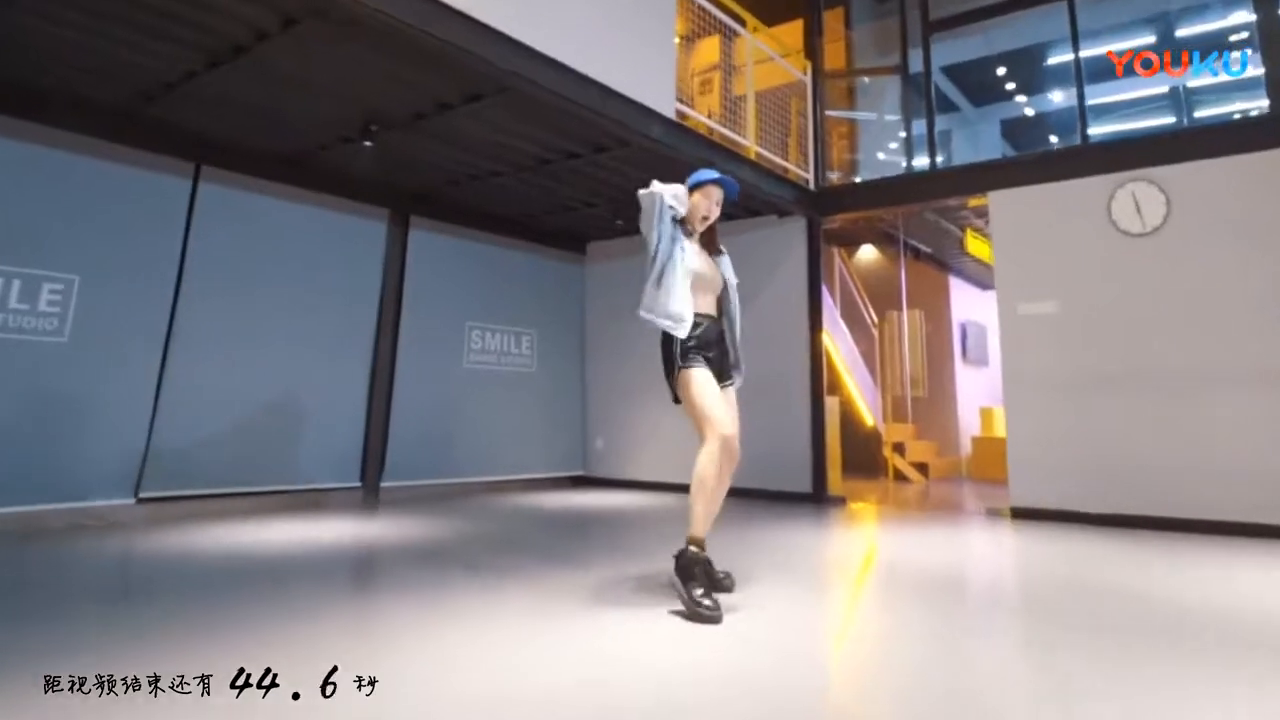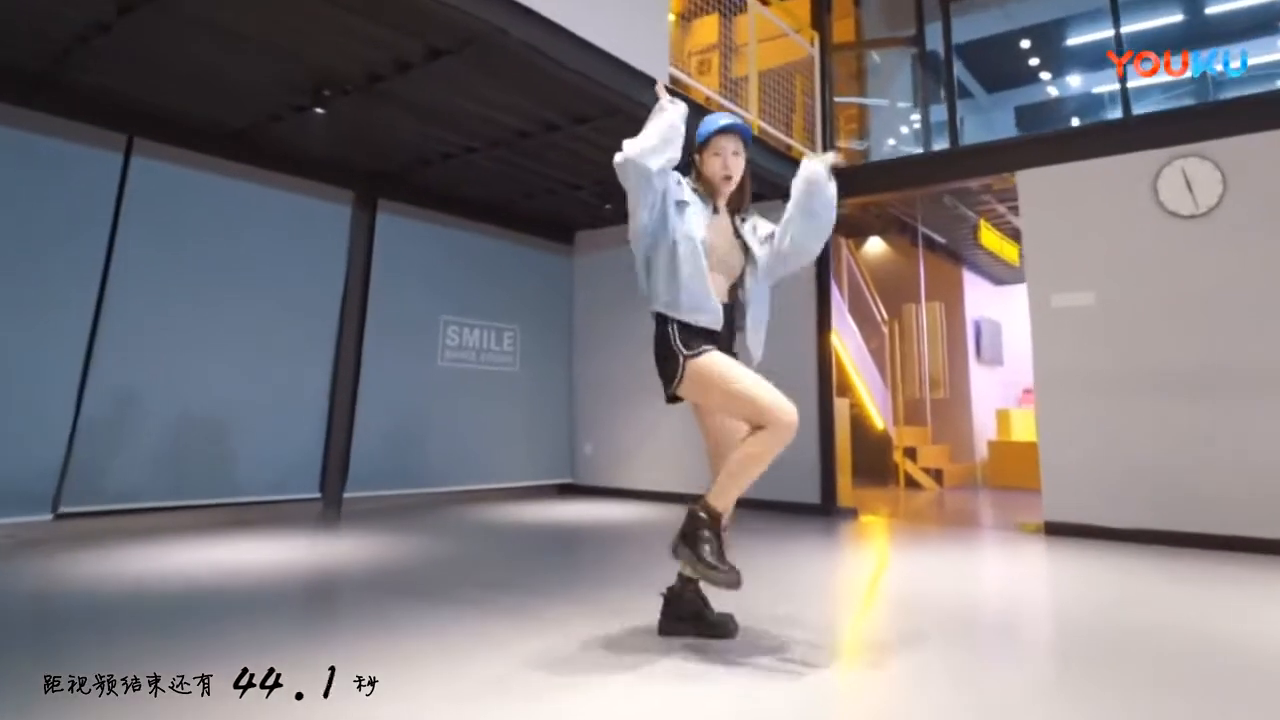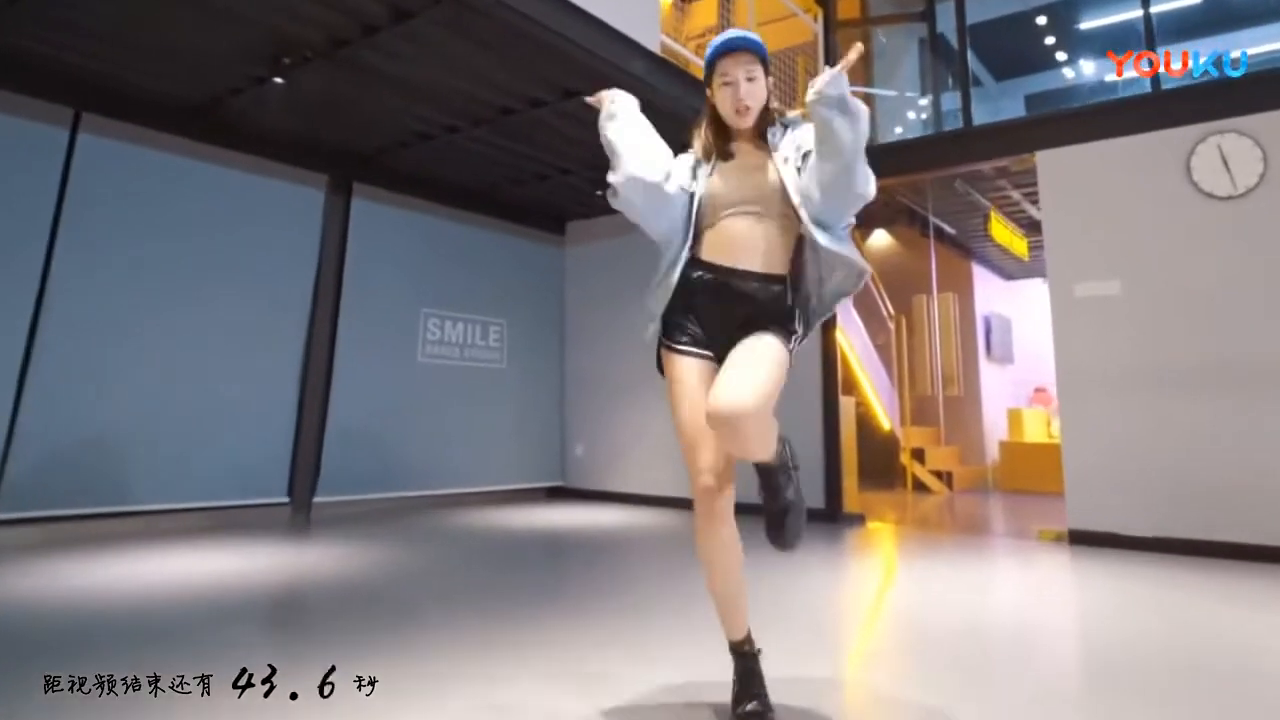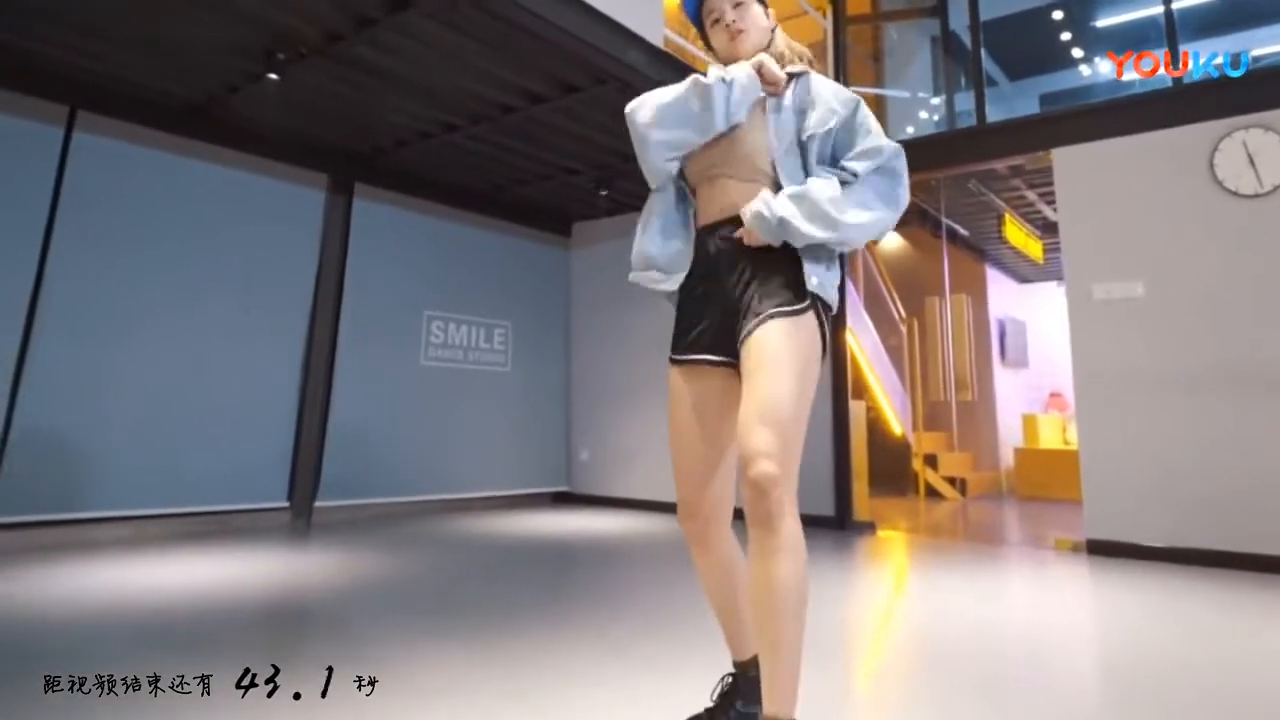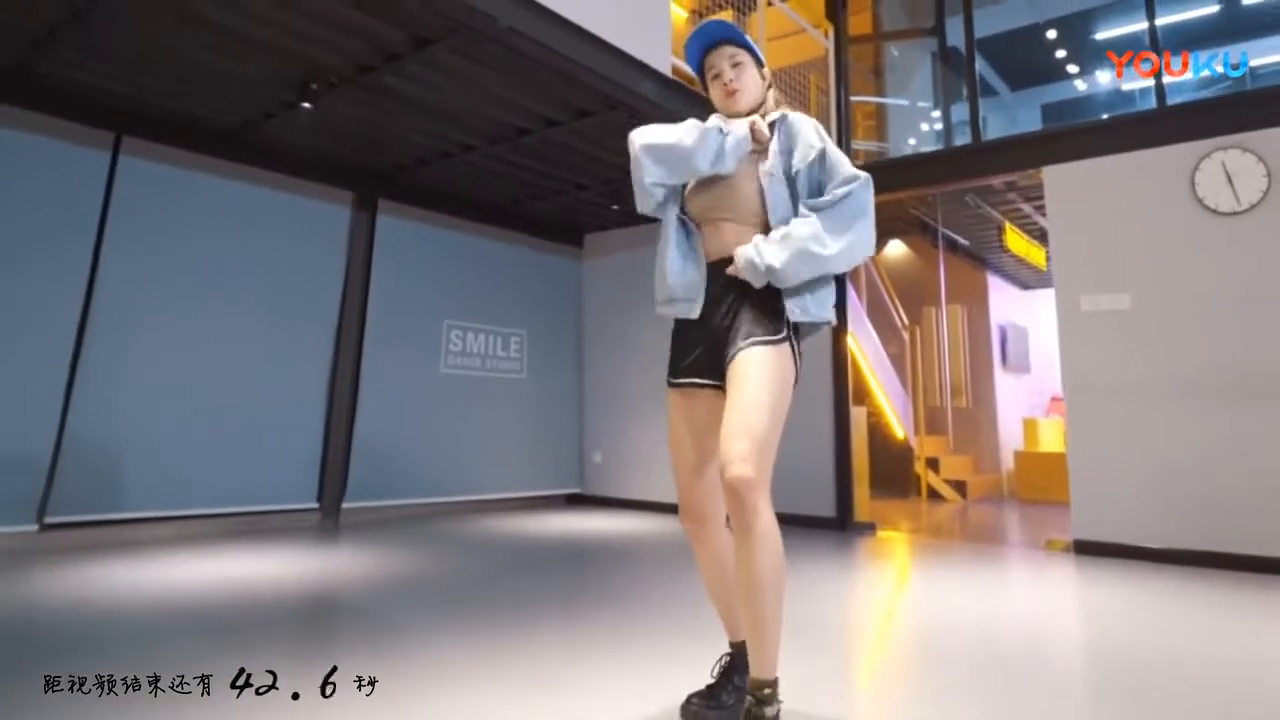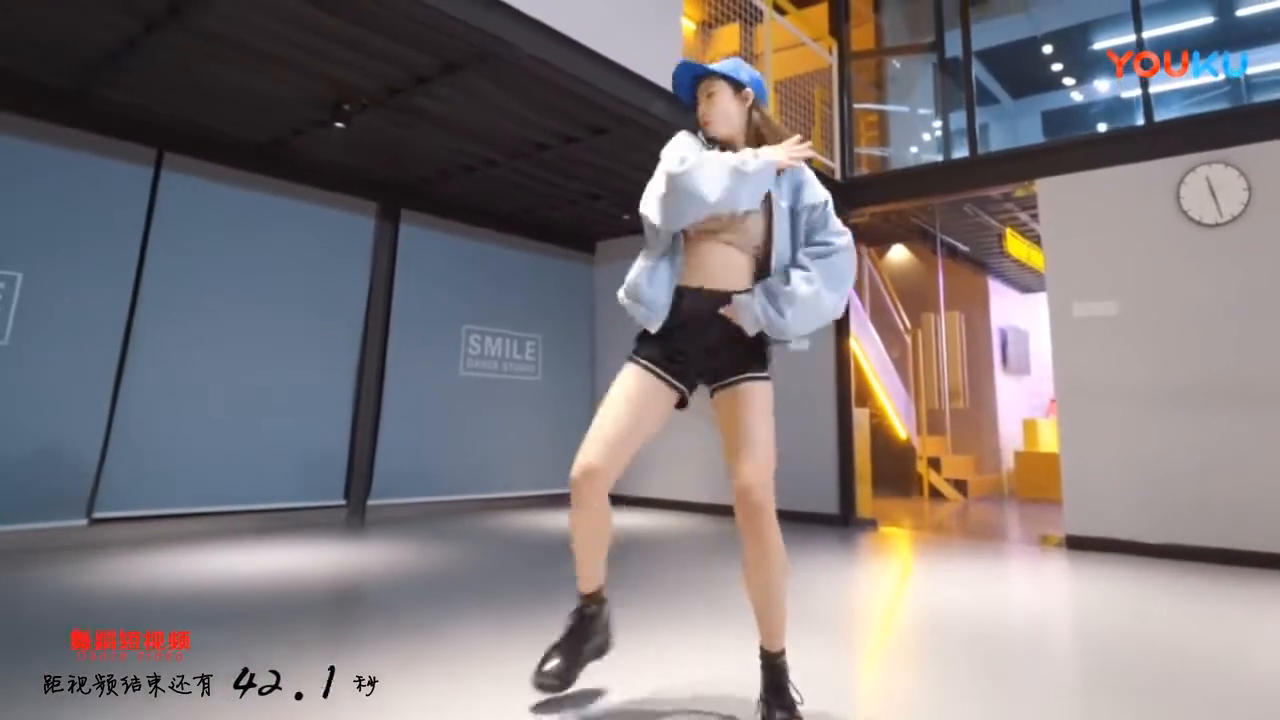
dt=0.5s
person 1, frame 1
left shoulder: (717, 255)
right shoulder: (670, 239)
left wrist: (732, 364)
left hip: (717, 349)
right hip: (687, 345)
left knee: (728, 453)
right knee: (722, 435)
right ankle: (691, 563)
person 1, frame 2
left shoulder: (746, 228)
right shoulder: (675, 199)
left elbow: (794, 247)
right elbow: (636, 163)
left wrist: (814, 179)
right wrist: (669, 114)
left hip: (718, 341)
right hip: (683, 335)
left knee: (733, 470)
right knee: (781, 418)
left ankle: (685, 596)
right ankle: (701, 525)
person 1, frame 3
left shoulder: (803, 144)
right shoulder: (696, 162)
left elbow: (847, 185)
right elbow: (648, 201)
left wrist: (832, 102)
right wrist: (626, 120)
left hip: (767, 313)
right hip: (695, 311)
left knee: (733, 410)
right knee: (708, 482)
left ankle: (774, 457)
right ankle: (746, 664)
person 1, frame 4
left shoulder: (817, 96)
right shoulder: (705, 105)
left elbow: (881, 184)
right elbow: (647, 128)
left wrist: (782, 215)
right wrist: (736, 88)
left hip: (779, 275)
right hip: (701, 289)
left knee: (767, 479)
right knee: (699, 511)
person 1, frame 5
left shoulder: (796, 135)
right shoulder: (704, 151)
left elbow: (851, 209)
right elbow: (647, 154)
left wrist: (771, 256)
right wrist: (730, 135)
left hip: (761, 308)
right hip: (697, 318)
left knee: (744, 481)
right knee: (698, 511)
right ankle: (739, 662)
person 1, frame 6
left shoulder: (792, 181)
right shoulder: (688, 153)
left elbow: (833, 262)
right elbow: (684, 195)
left wrist: (766, 311)
right wrist: (760, 165)
left hip: (739, 342)
right hip: (669, 331)
left knee: (754, 500)
right knee: (588, 475)
right ankle: (591, 616)
